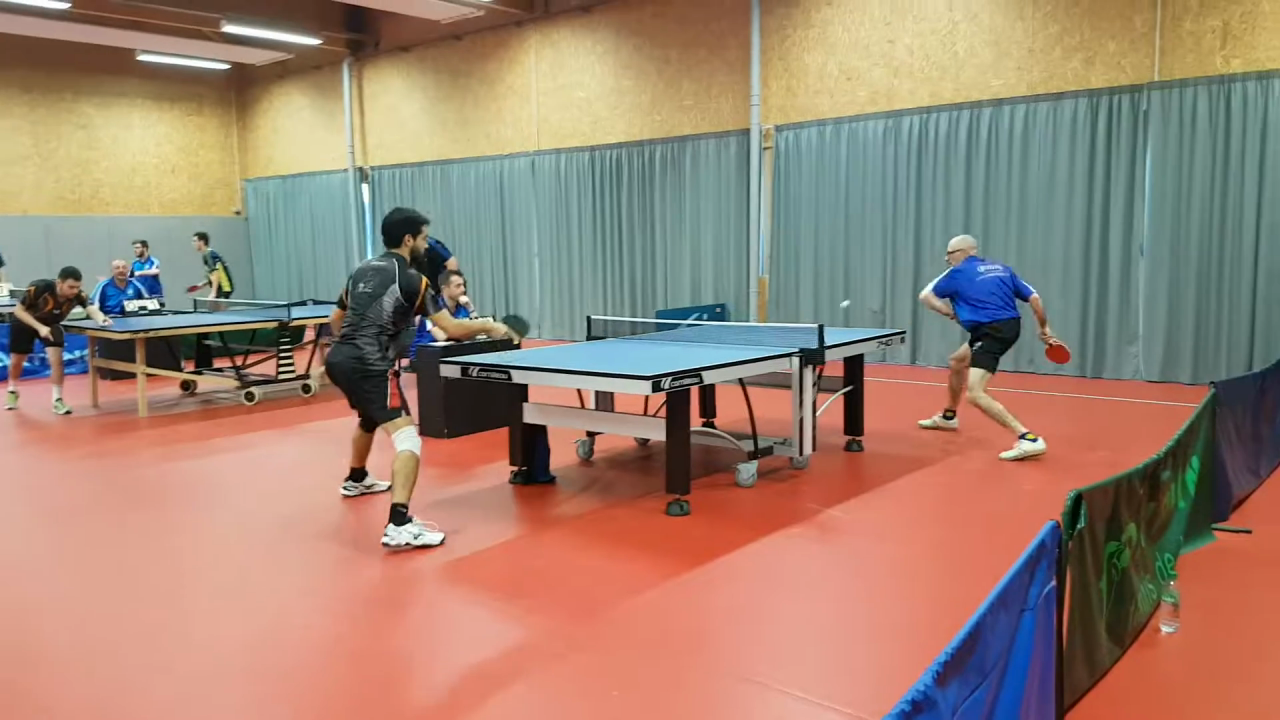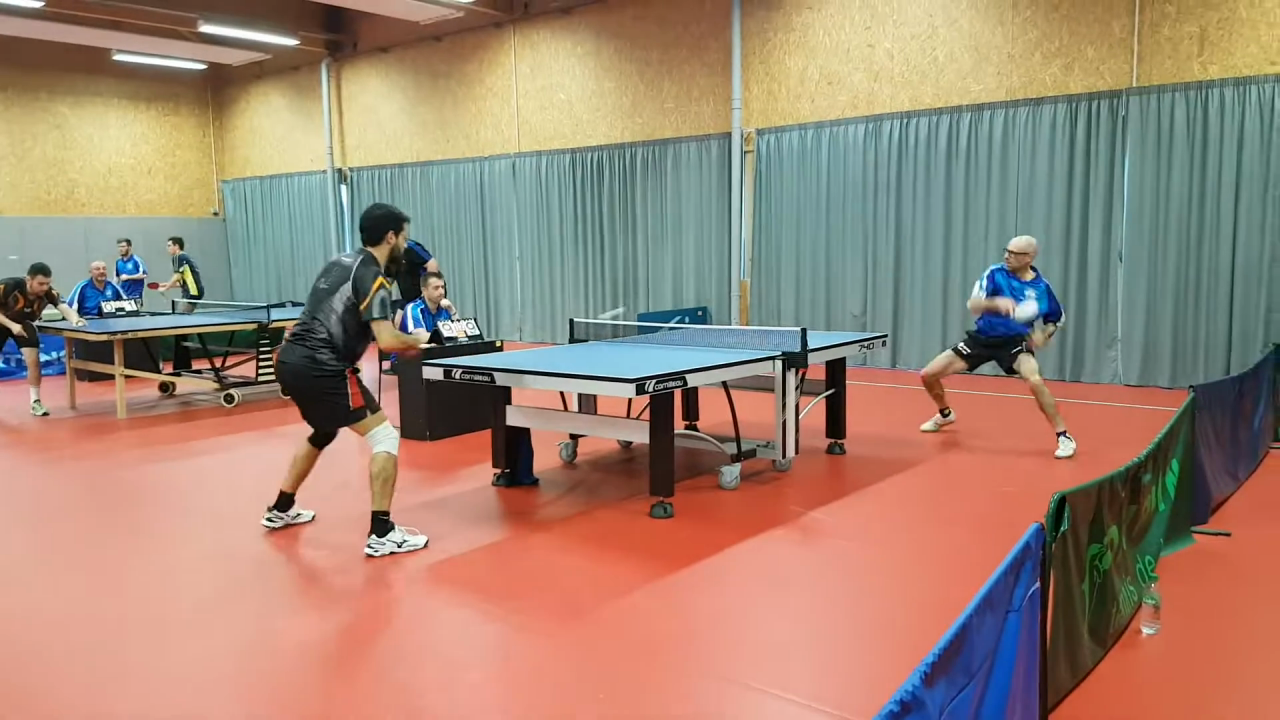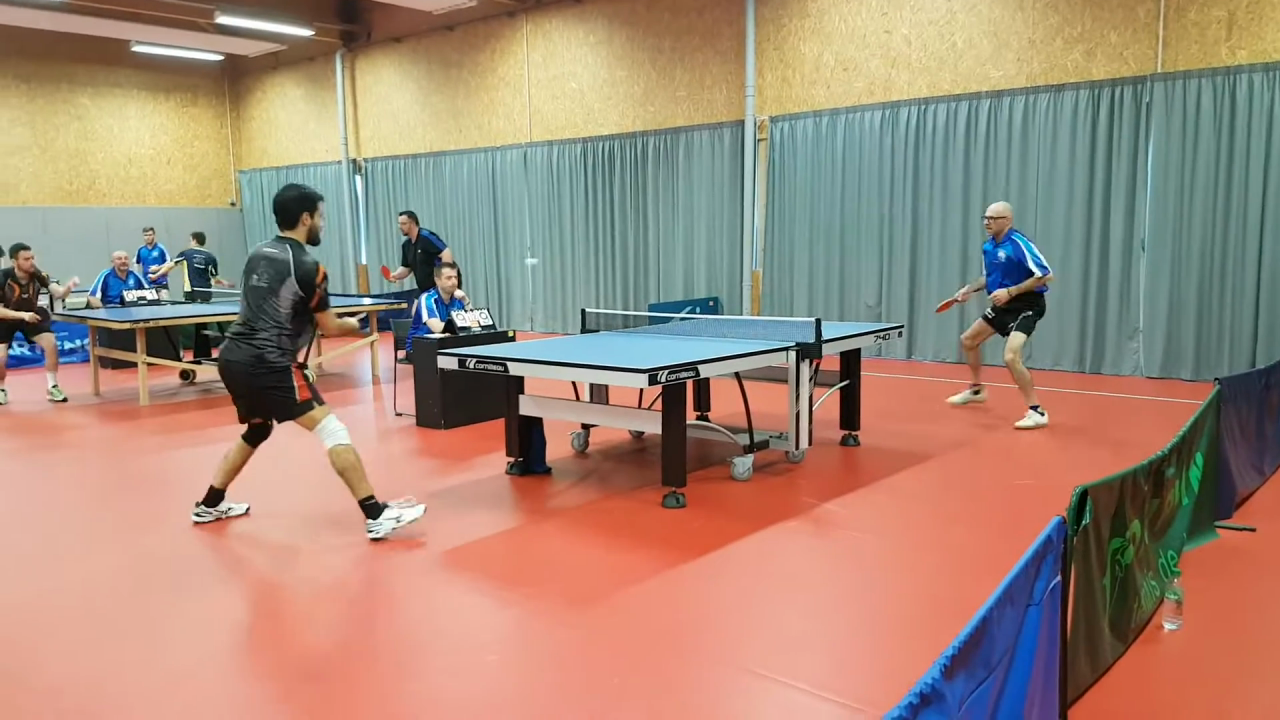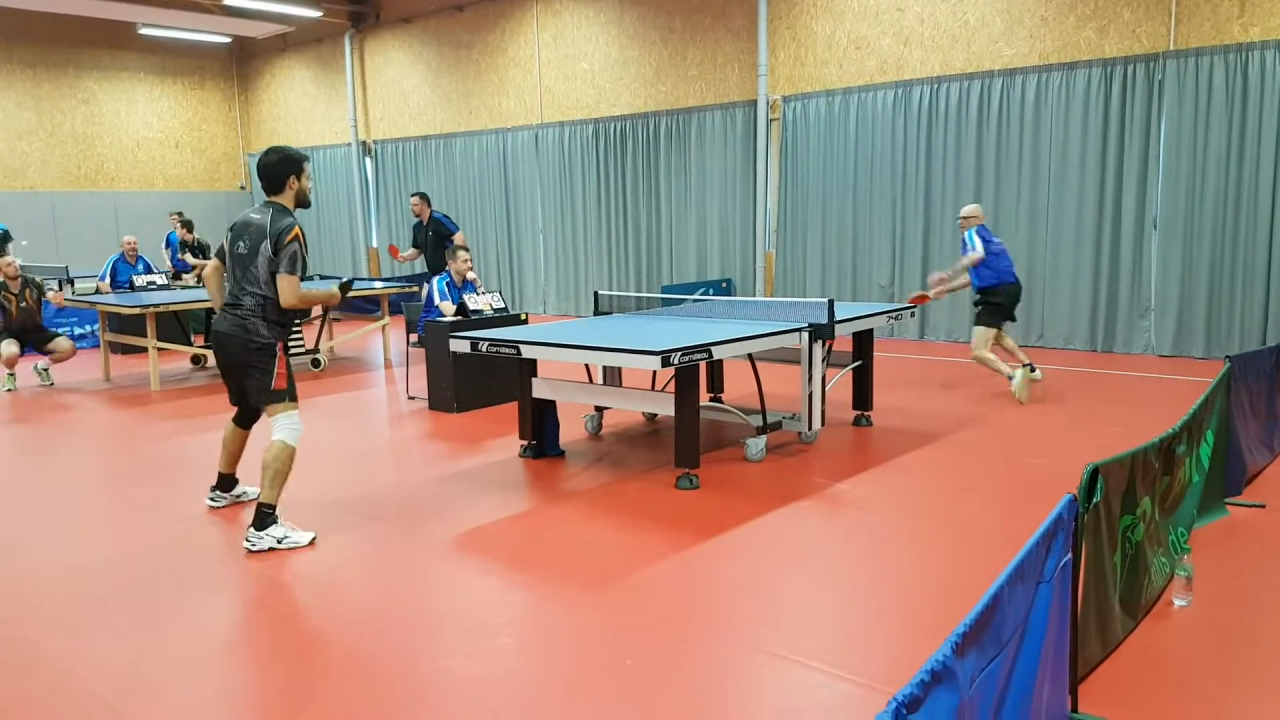
dt=0.4s
person 1, frame 1
left shoulder: (361, 271)
right shoulder: (410, 279)
left elbow: (336, 319)
right elbow: (451, 328)
right wrist: (489, 326)
left hip: (337, 359)
right hip: (367, 366)
left knee: (370, 416)
right knee: (407, 439)
left ankle: (356, 479)
right ankle: (399, 524)
person 1, frame 2
left shoulder: (338, 263)
right shoulder: (373, 279)
right elbow: (387, 341)
right wrist: (416, 340)
left hip: (290, 360)
right hip: (321, 368)
left knee: (324, 432)
right knee: (385, 438)
left ankle: (281, 509)
right ankle: (382, 533)
person 1, frame 3
left shoulder: (257, 255)
right shoulder: (309, 268)
right elbow: (328, 327)
right wrist: (354, 325)
left hip: (233, 357)
right hip: (268, 365)
left knee: (258, 429)
right knee: (333, 432)
left ankle: (209, 504)
right ankle: (377, 514)
person 1, frame 4
left shoulder: (243, 221)
right shoulder: (288, 230)
left elbow: (211, 272)
right elbow: (290, 299)
right wrist: (329, 296)
left hip: (225, 332)
right hip: (259, 340)
left knee: (247, 411)
right knee: (287, 427)
left ankle: (223, 488)
right ankle: (264, 526)
person 2, frame 1
left shoulder: (959, 271)
right shoulder: (1001, 269)
left elbow: (925, 296)
right elbow: (1033, 298)
left wrist: (951, 312)
right wrist: (1044, 327)
left hip: (991, 332)
right hip: (1008, 326)
left knee: (975, 394)
right knee: (956, 363)
left ankle: (1029, 439)
right ankle: (948, 417)
person 2, frame 2
left shoulder: (1042, 287)
right shoulder: (994, 273)
left elbow: (1055, 320)
right elbow: (973, 305)
left wrist: (1043, 337)
right wrist: (997, 303)
left hip: (1015, 341)
right hip: (982, 338)
left knee: (1035, 381)
right knee: (928, 375)
left ankle: (1063, 436)
right ankle: (945, 414)
person 2, frame 3
left shoulder: (1019, 244)
right shoulder: (988, 245)
left elbow: (1044, 276)
left wrist: (1010, 291)
right wrist: (969, 288)
left hip: (1026, 306)
right hip: (1002, 304)
left knee: (1010, 357)
right knee: (967, 340)
left ankle: (1037, 411)
right ankle: (976, 390)
person 2, frame 4
left shoulder: (972, 234)
right shoulder: (986, 238)
left elbow: (976, 256)
right elbow: (972, 276)
left wrist: (947, 274)
right wrist: (943, 290)
left hip: (996, 295)
right hip: (1009, 291)
left knee: (978, 352)
right knee: (995, 333)
left ankle: (1015, 376)
right ankle: (1028, 368)
